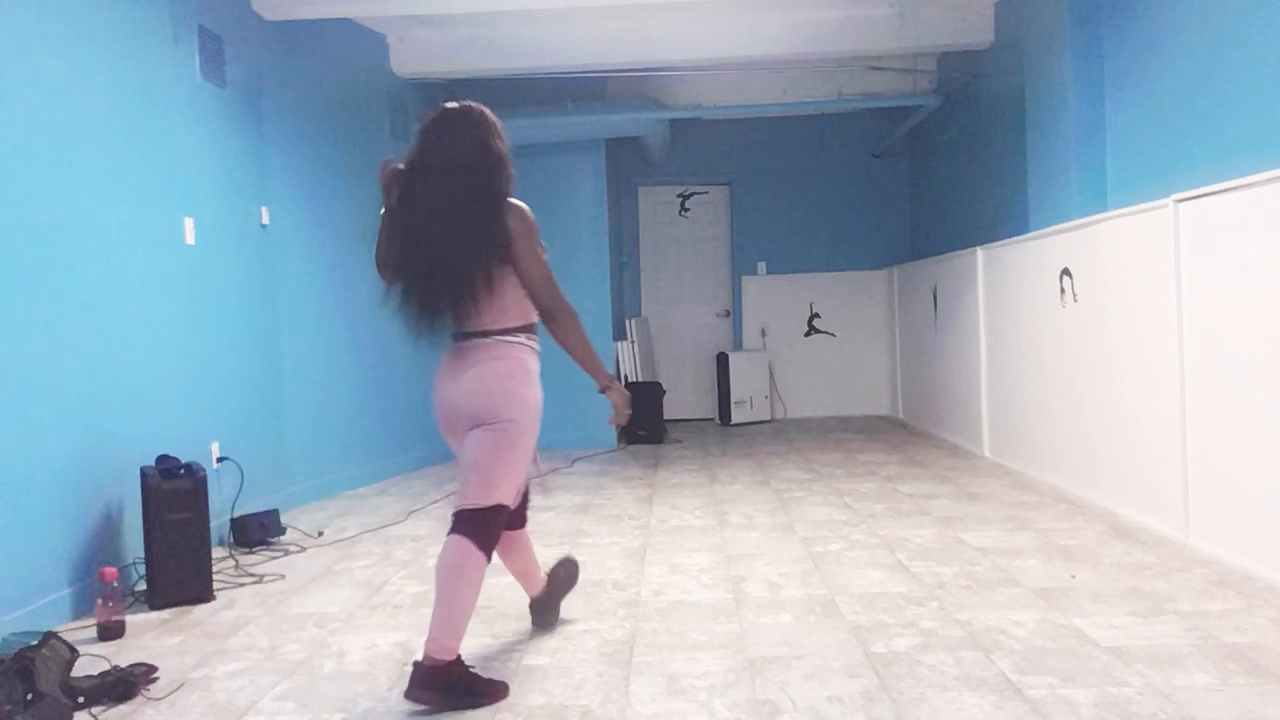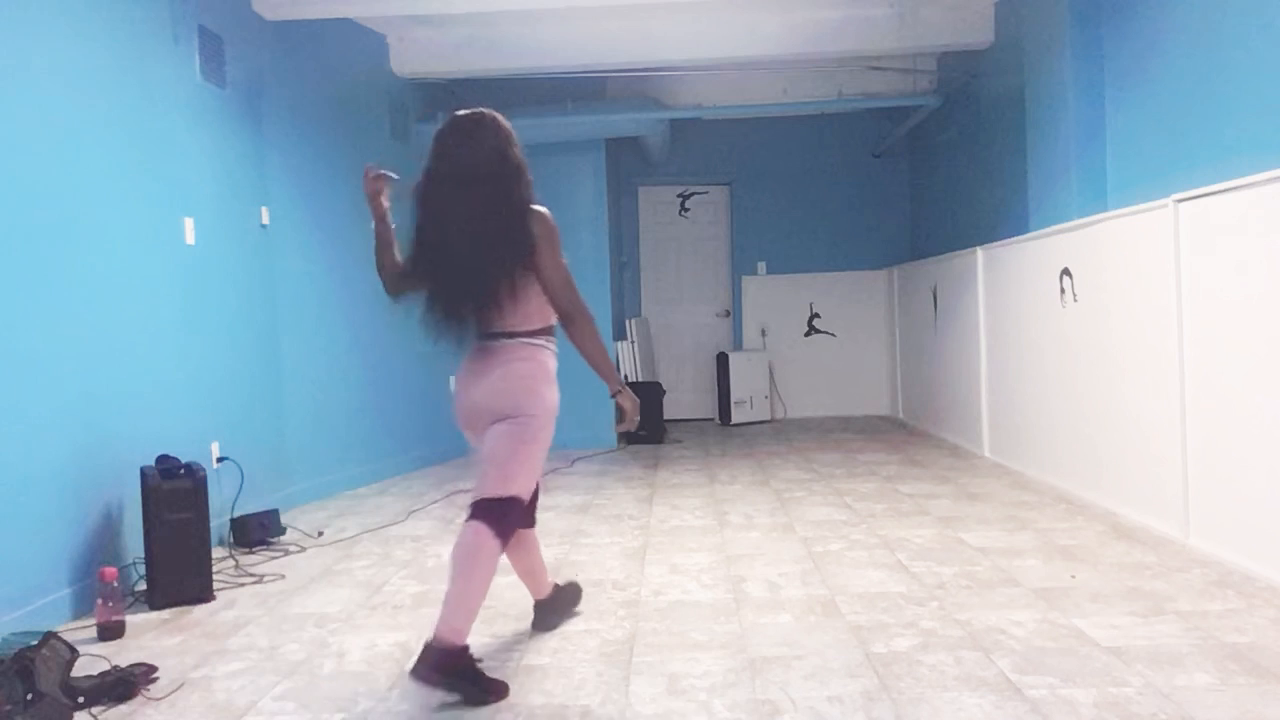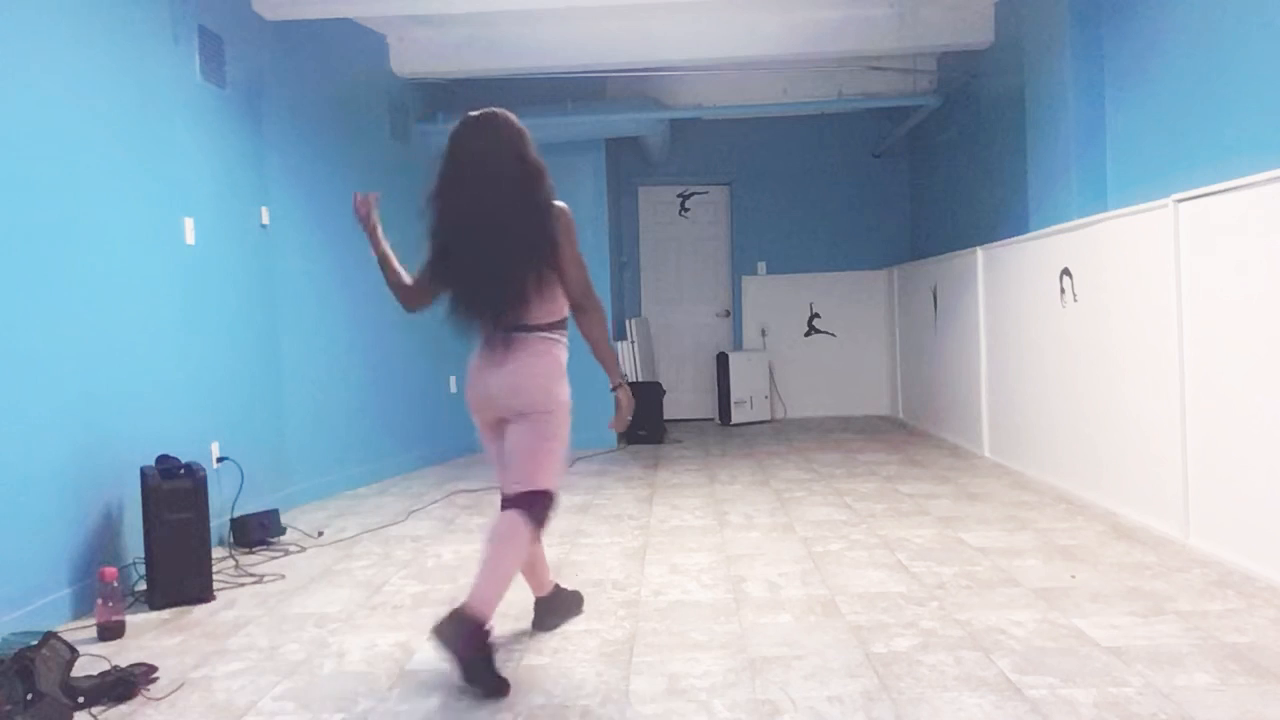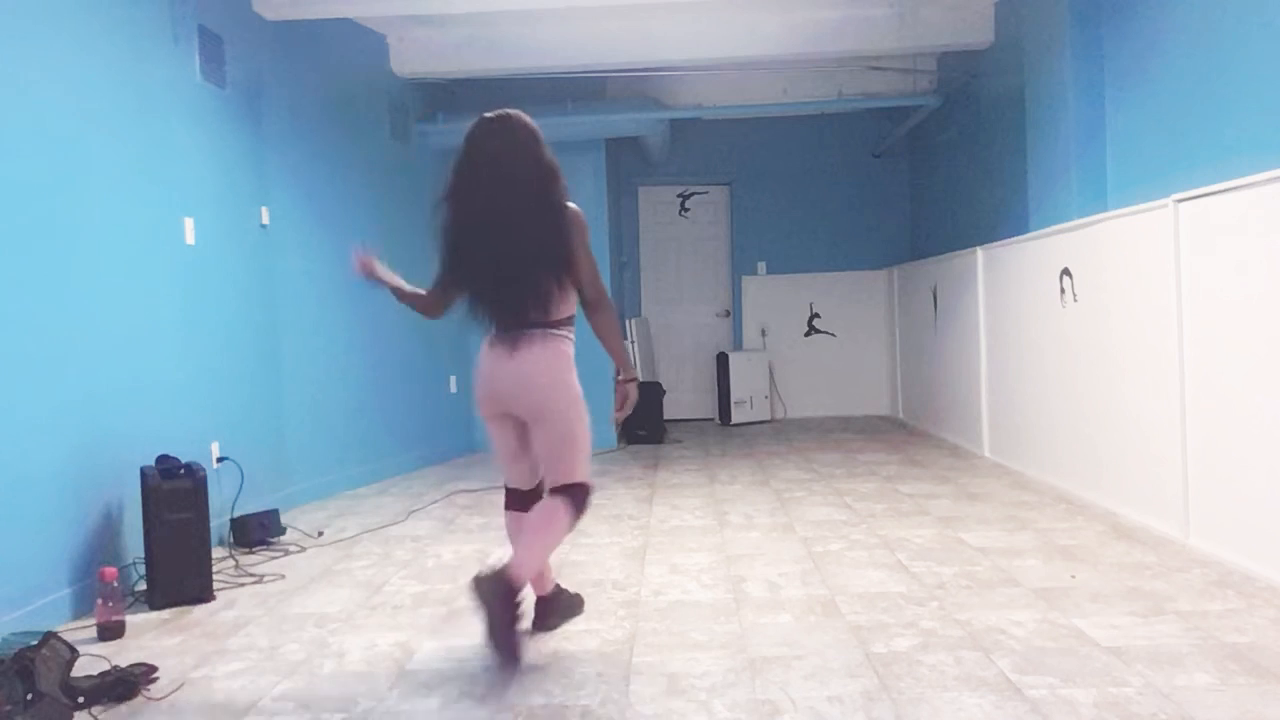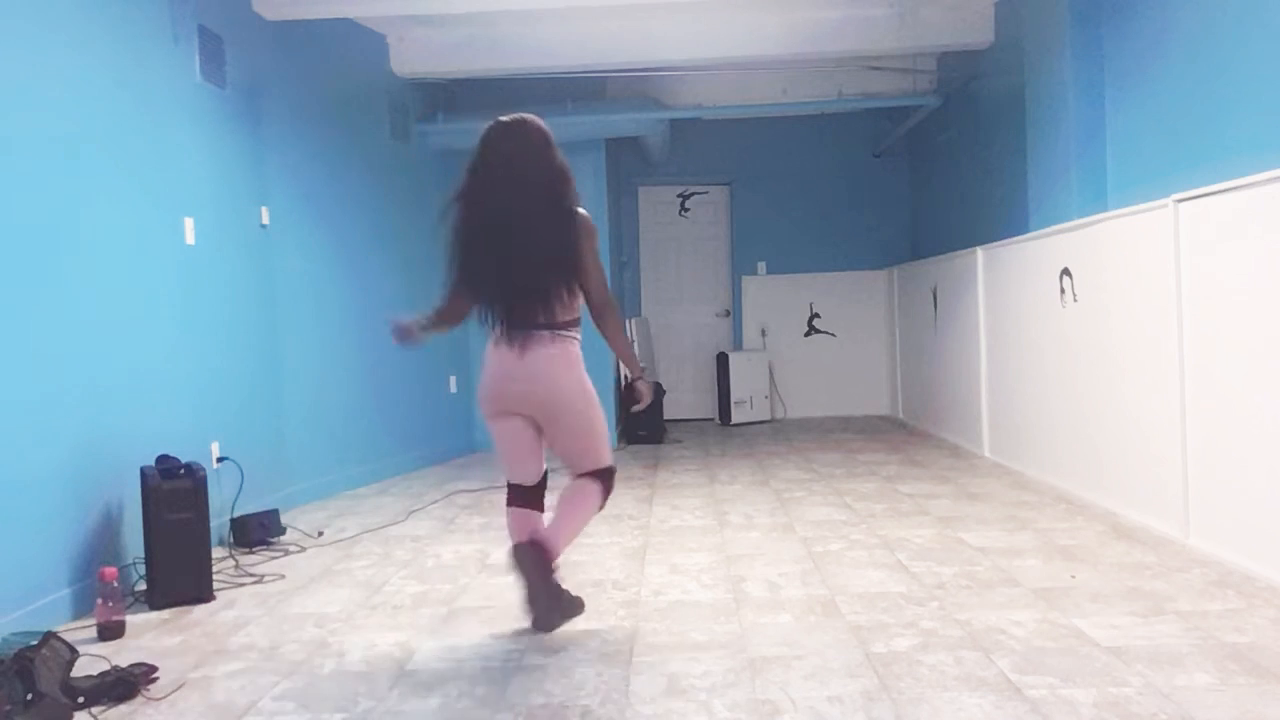
dt=0.1s
person 1, frame 1
left shoulder: (423, 224)
right shoulder: (509, 216)
left elbow: (389, 269)
right elbow: (554, 310)
left wrist: (394, 196)
right wrist: (606, 380)
left hip: (453, 381)
right hip: (504, 379)
left knee: (506, 500)
right knee: (480, 516)
left ankle: (541, 593)
right ankle: (438, 663)
person 1, frame 2
left shoulder: (443, 228)
right shoulder: (531, 219)
left elbow: (395, 282)
right elbow: (571, 312)
left wrist: (379, 212)
right wrist: (616, 384)
left hip: (475, 380)
right hip: (525, 378)
left knee: (518, 496)
right knee: (497, 509)
left ankle: (545, 596)
right ankle: (445, 649)
person 1, frame 3
left shoulder: (458, 229)
right shoulder: (550, 217)
left elbow: (413, 297)
right elbow: (584, 307)
left wrist: (373, 232)
right wrist: (619, 379)
left hip: (484, 374)
right hip: (537, 372)
left knee: (518, 495)
right knee: (535, 501)
left ankle: (548, 595)
right ankle: (469, 621)
person 1, frame 4
left shoulder: (472, 228)
right shoulder: (564, 217)
left elbow: (433, 305)
right elbow: (596, 303)
left wrist: (380, 276)
right wrist: (625, 371)
left hip: (492, 369)
right hip: (547, 369)
left knee: (522, 489)
right knee: (570, 490)
left ankle: (546, 596)
right ankle: (508, 581)
person 1, frame 5
left shoulder: (478, 225)
right shoulder: (572, 223)
left elbow: (456, 309)
right elbow: (602, 305)
left wrist: (415, 329)
right wrist: (636, 368)
left hip: (499, 369)
right hip: (557, 367)
left knee: (523, 487)
right knee: (596, 474)
left ankle: (549, 594)
right ankle: (540, 548)
